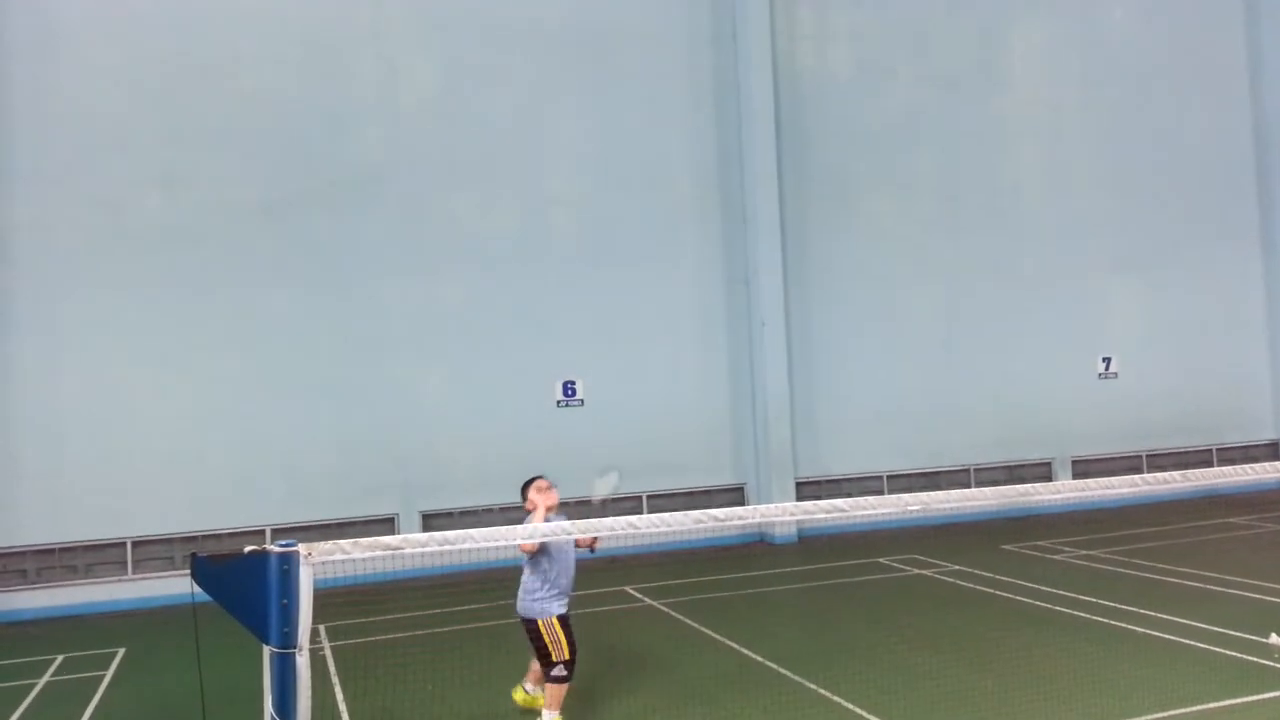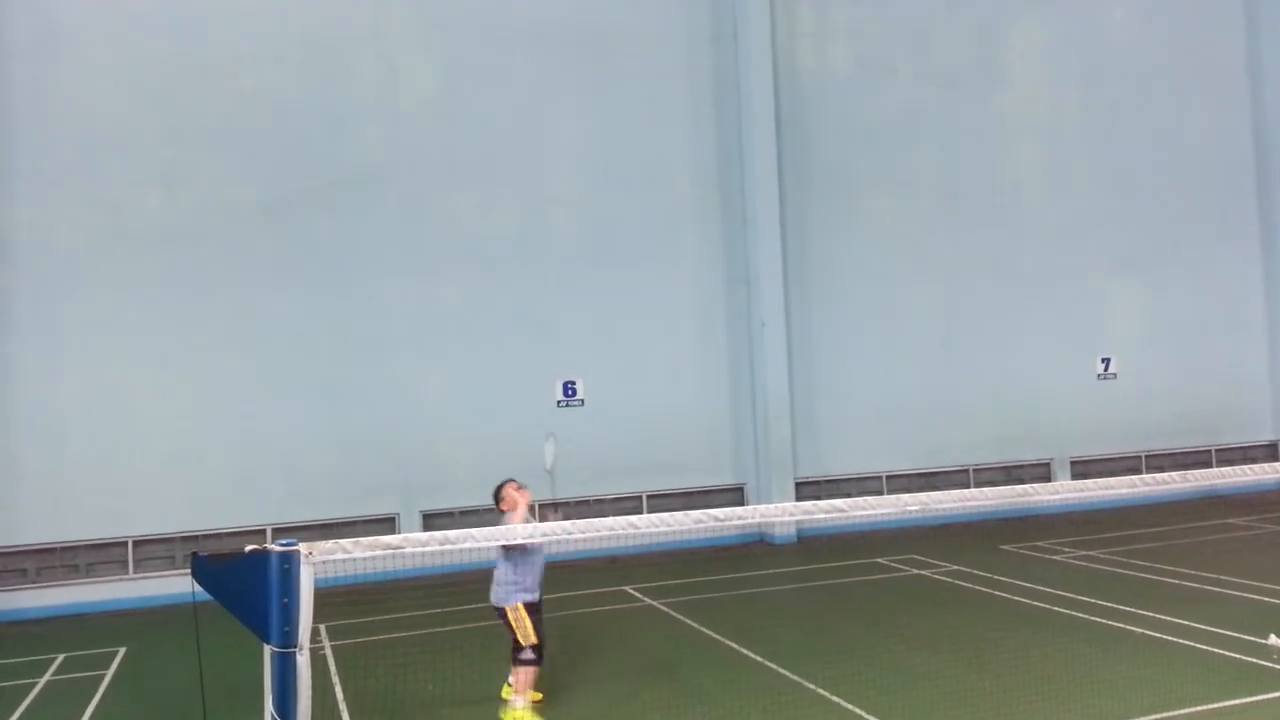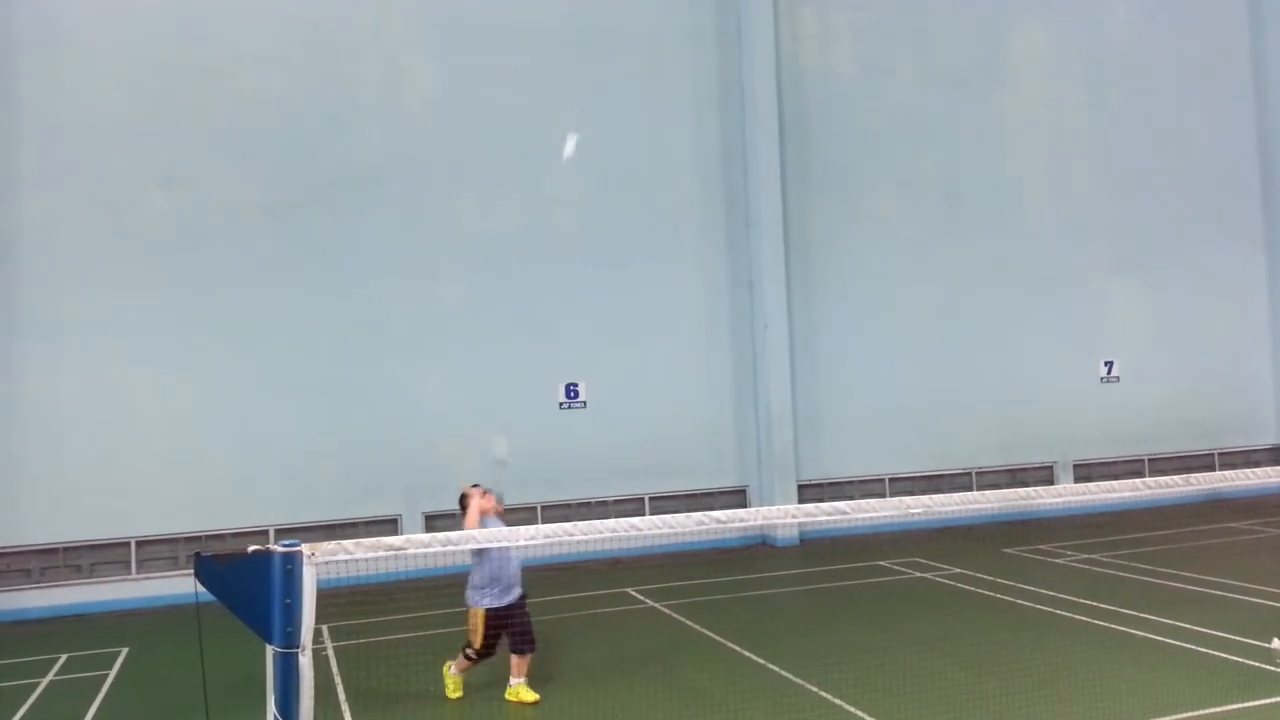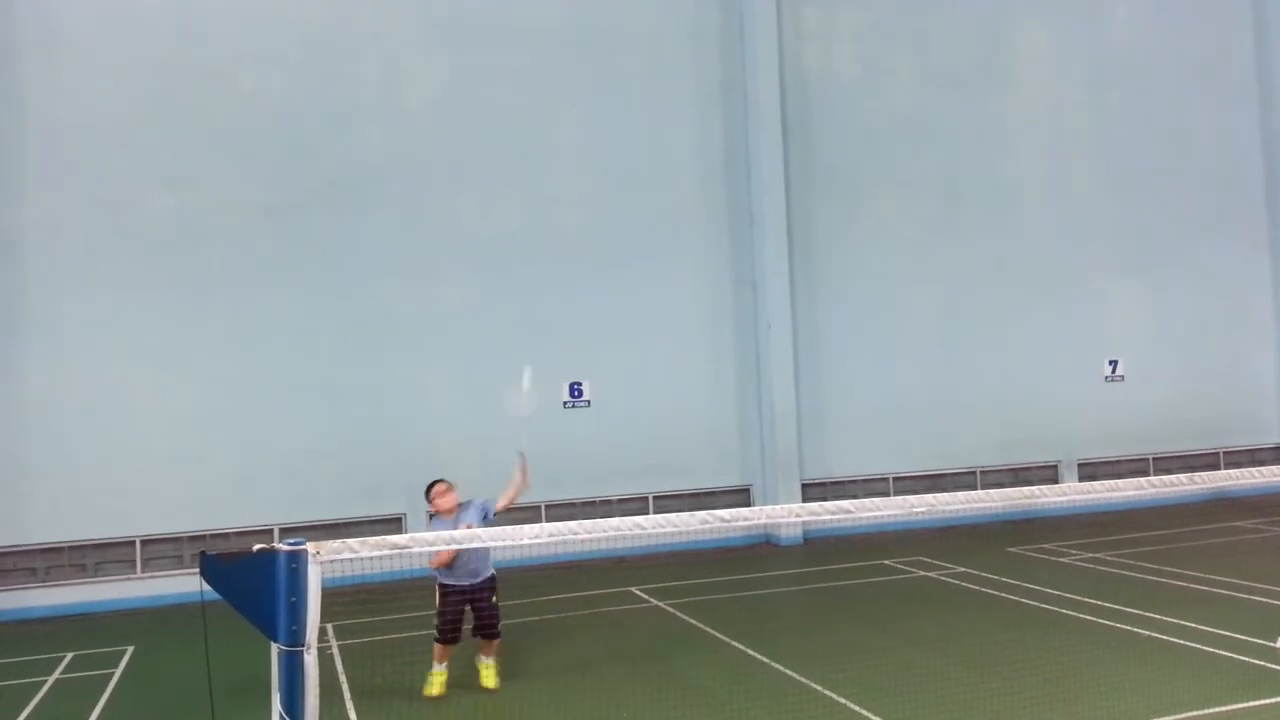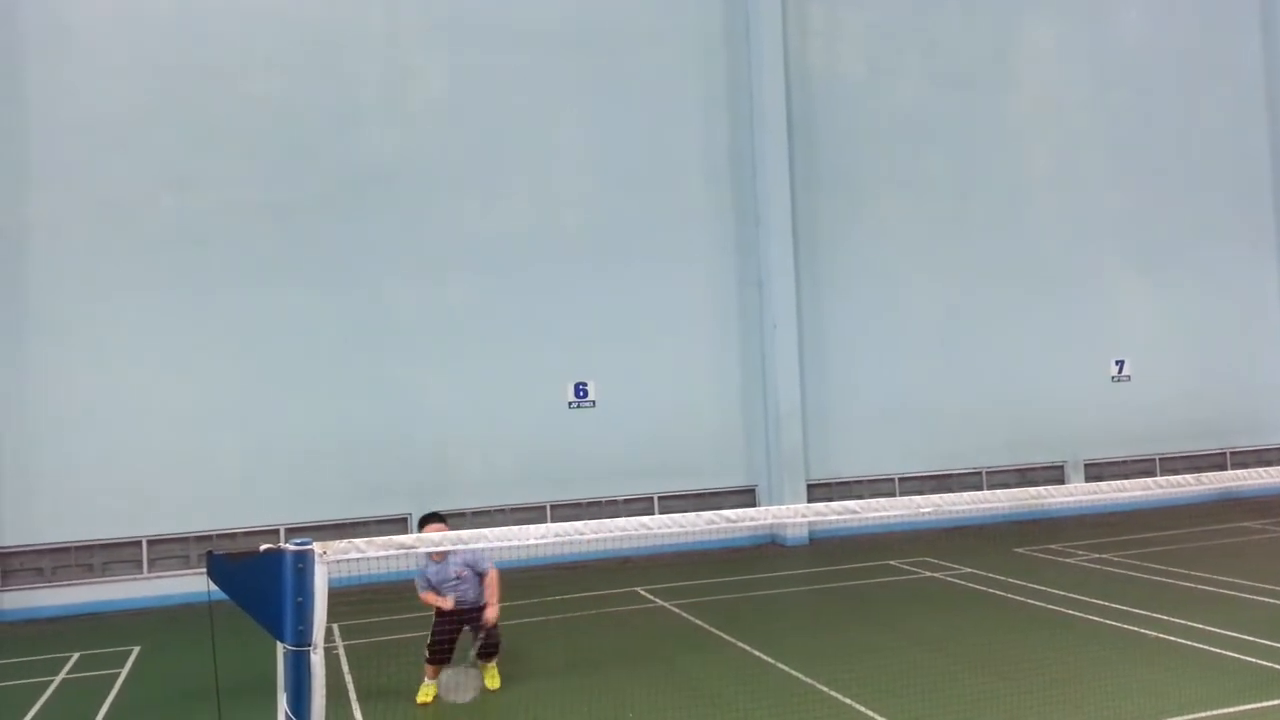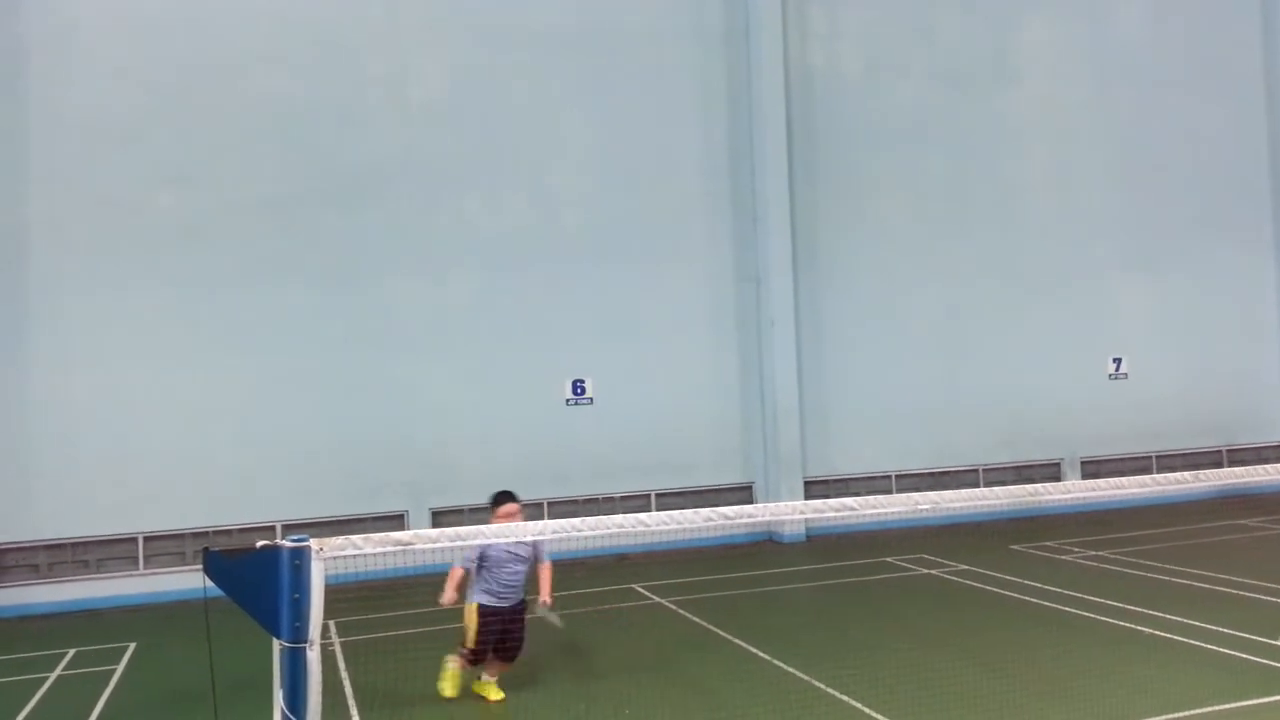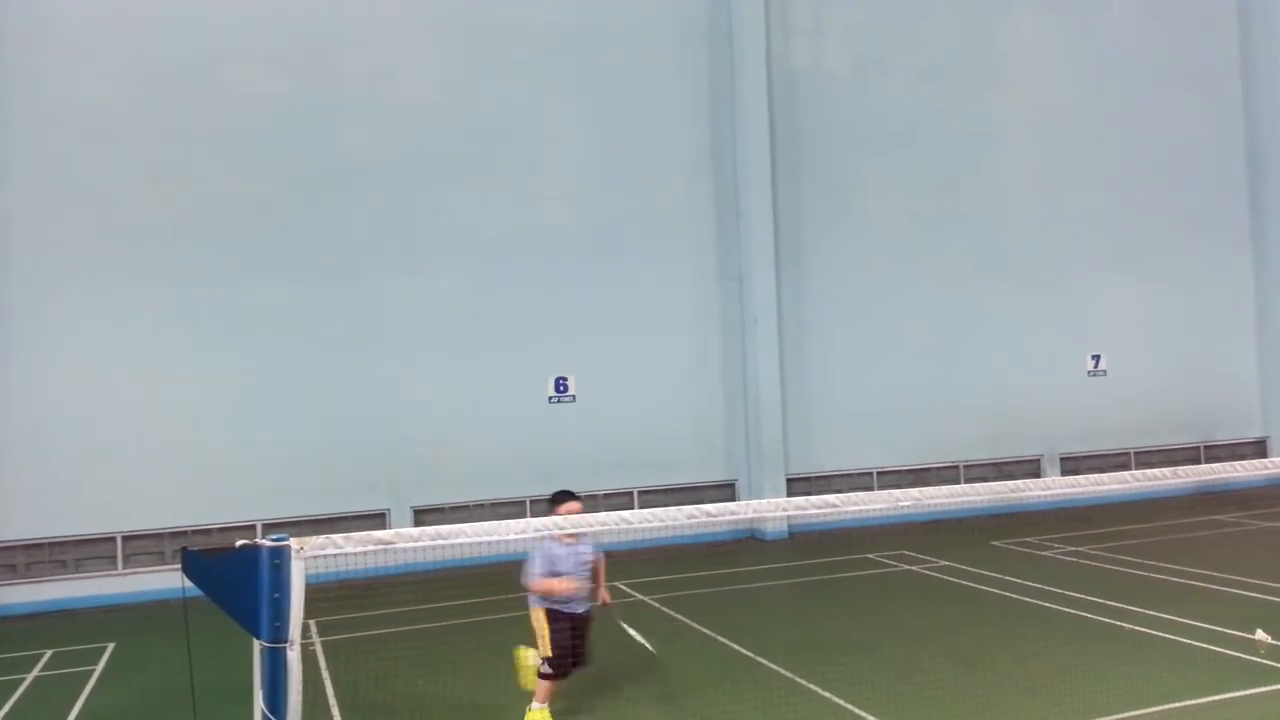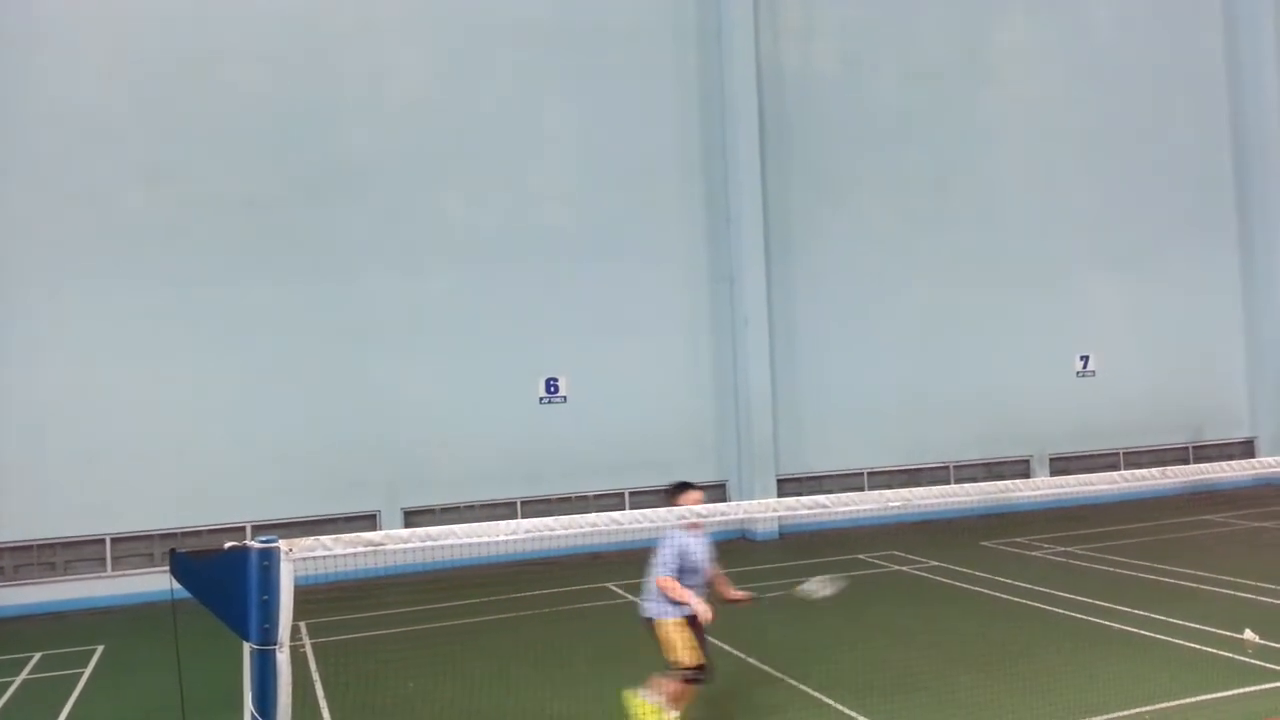
dt=0.3s
person 1, frame 1
left shoulder: (559, 518)
right shoulder: (537, 522)
right elbow: (528, 546)
left wrist: (586, 541)
right wrist: (539, 509)
left hip: (555, 604)
right hip: (541, 607)
left knee: (551, 656)
right knee: (562, 663)
left ankle: (527, 690)
person 1, frame 2
left shoulder: (529, 520)
right shoulder: (512, 522)
right wrist: (520, 506)
left hip: (529, 595)
right hip: (513, 599)
left knee: (529, 646)
right knee: (531, 648)
left ankle: (513, 687)
person 1, frame 3
left shoulder: (495, 522)
right shoulder: (481, 524)
right elbow: (471, 532)
left wrist: (497, 511)
right wrist: (474, 502)
left hip: (513, 596)
right hip: (486, 601)
left knee: (524, 642)
right knee: (479, 649)
left ankle: (517, 687)
right ankle: (453, 671)
person 1, frame 4
left shoulder: (474, 507)
right shoulder: (434, 529)
left elbow: (502, 503)
right elbow: (435, 563)
left wrist: (518, 484)
right wrist: (456, 546)
left hip: (483, 580)
right hip: (450, 585)
left knee: (489, 628)
right knee: (446, 632)
left ankle: (486, 663)
right ankle: (438, 671)
person 1, frame 5
left shoulder: (466, 551)
right shoulder: (426, 567)
left elbow: (490, 572)
right elbow: (423, 592)
left wrist: (493, 605)
right wrist: (440, 601)
left hip: (480, 604)
right hip: (449, 609)
left knee: (489, 645)
right knee: (436, 649)
left ankle: (489, 665)
right ankle: (430, 684)
person 1, frame 6
left shoulder: (530, 538)
right shoulder: (484, 541)
left elbow: (543, 562)
right elbow: (461, 566)
left wrist: (545, 591)
right wrist: (450, 590)
left hip: (515, 603)
right hip: (484, 602)
left knee: (510, 650)
right knee: (474, 651)
left ankle: (488, 681)
right ankle: (453, 665)
person 1, frame 7
left shoulder: (586, 539)
right shoulder: (545, 547)
left elbow: (597, 559)
right elbow: (534, 584)
left wrist: (601, 587)
right wrist: (563, 585)
left hip: (580, 609)
right hip: (550, 609)
left knee: (573, 660)
right knee: (556, 662)
left ankle: (534, 659)
person 1, frame 8
left shoulder: (702, 537)
right shoulder: (673, 541)
left elbow: (709, 570)
right elbow: (662, 580)
left wrist: (727, 591)
right wrist: (694, 601)
left hip: (684, 613)
right hip: (667, 614)
left knee: (693, 669)
right knee: (691, 669)
right ankle: (647, 700)
